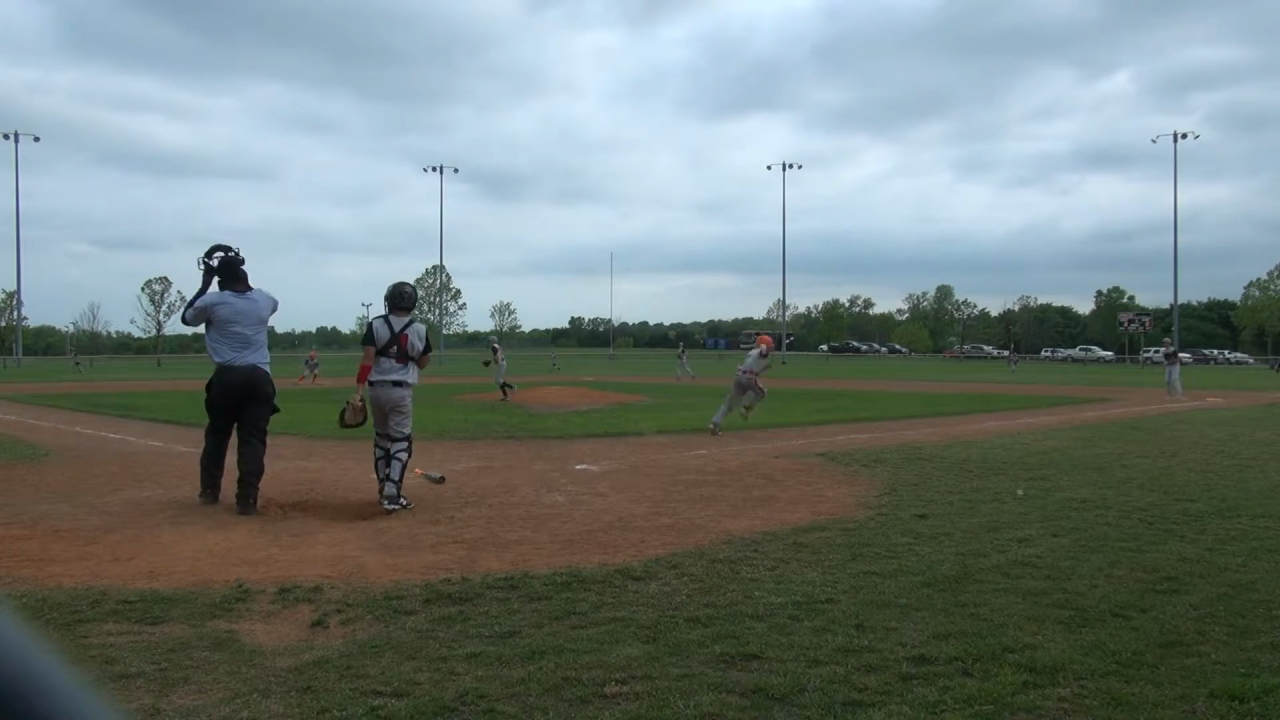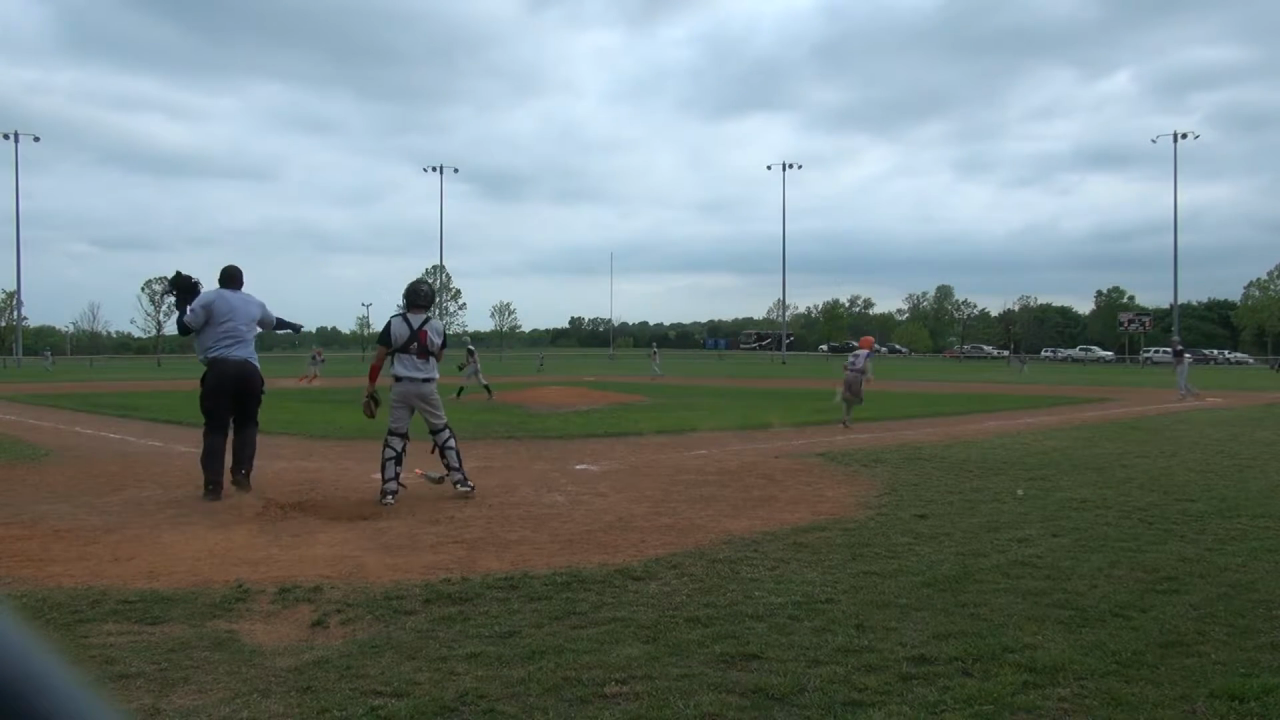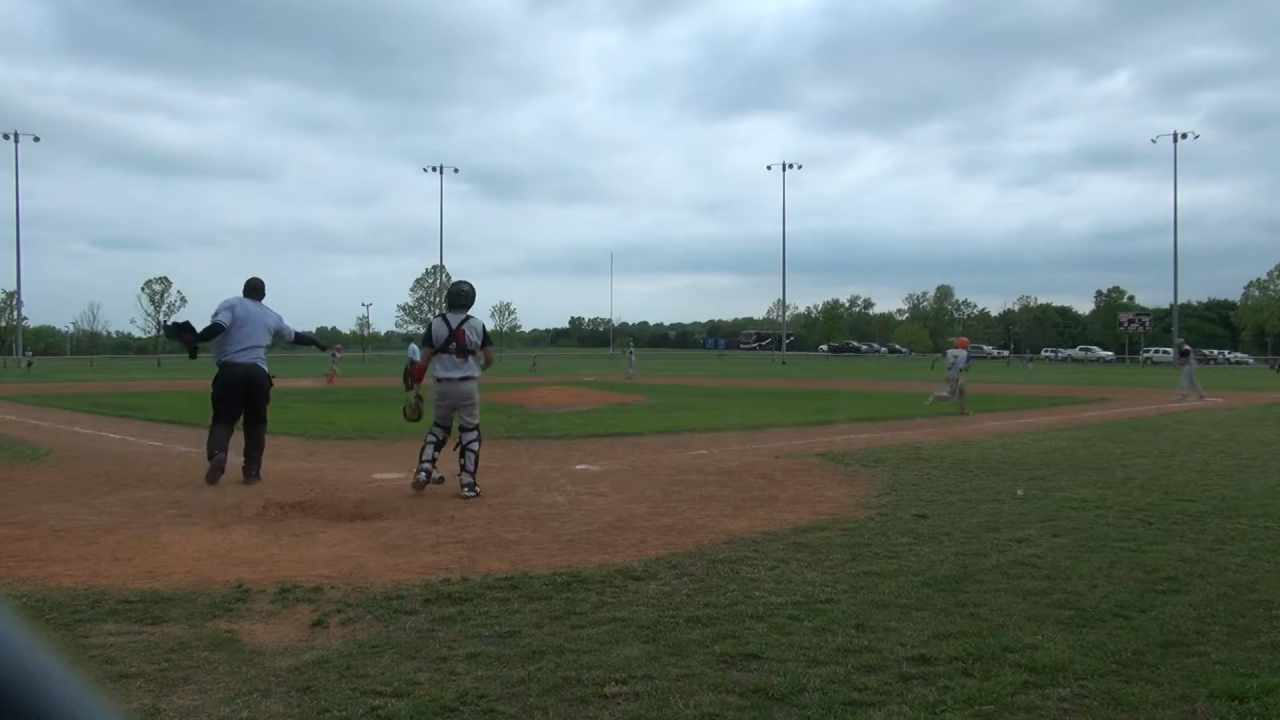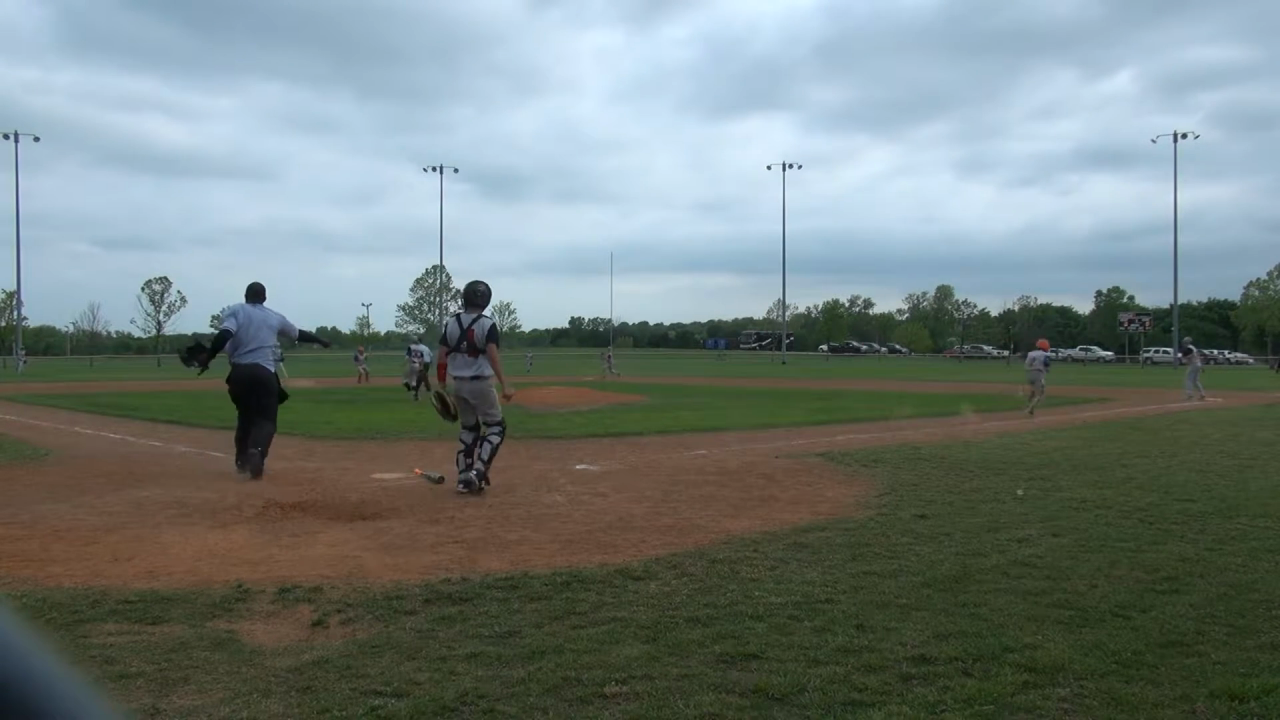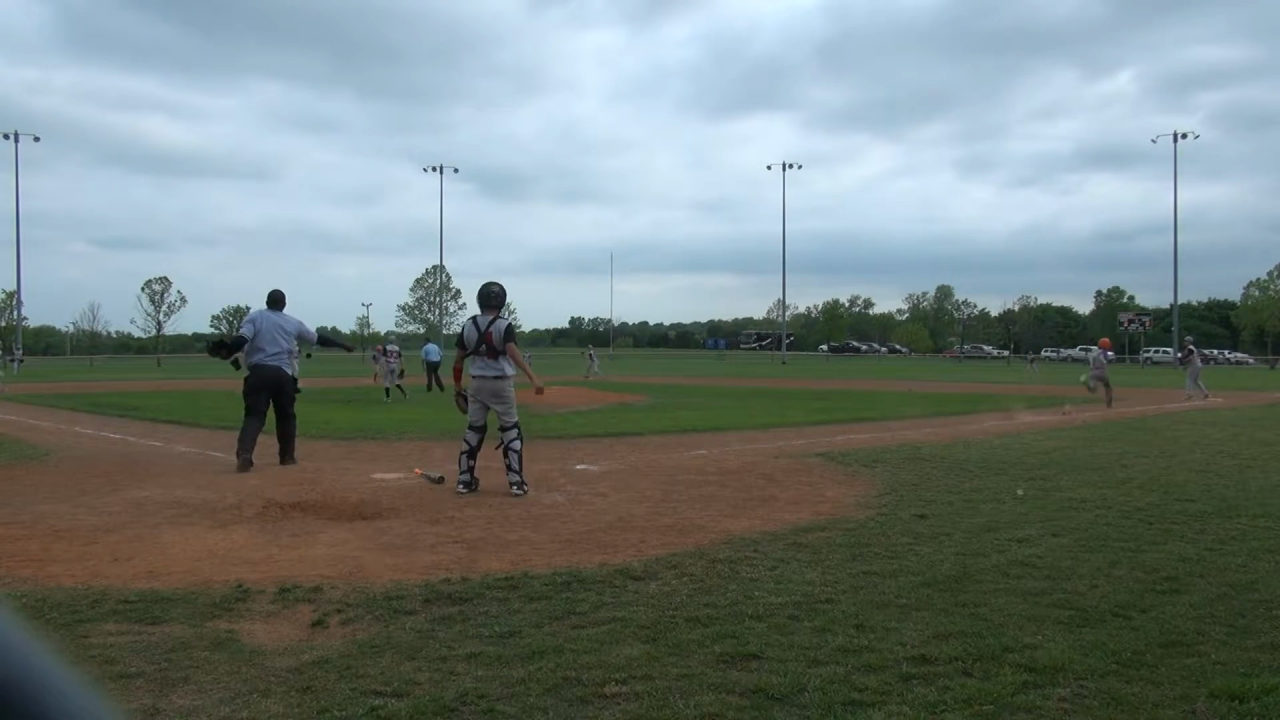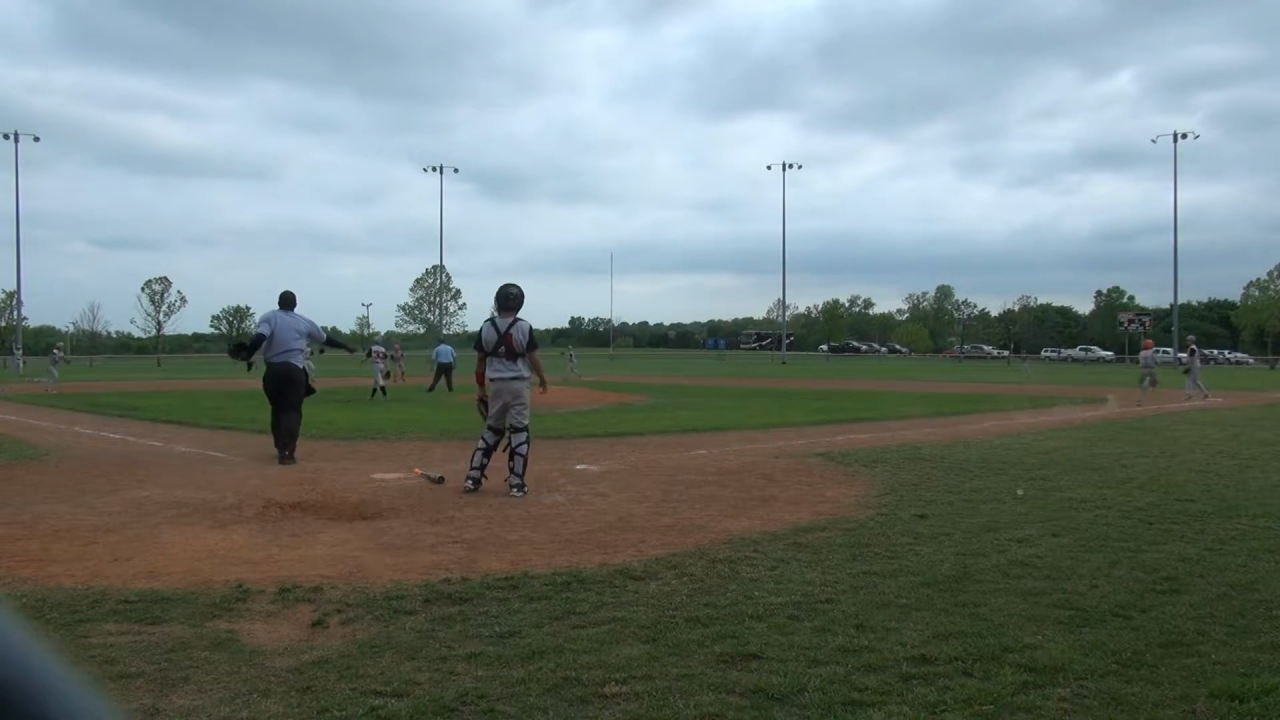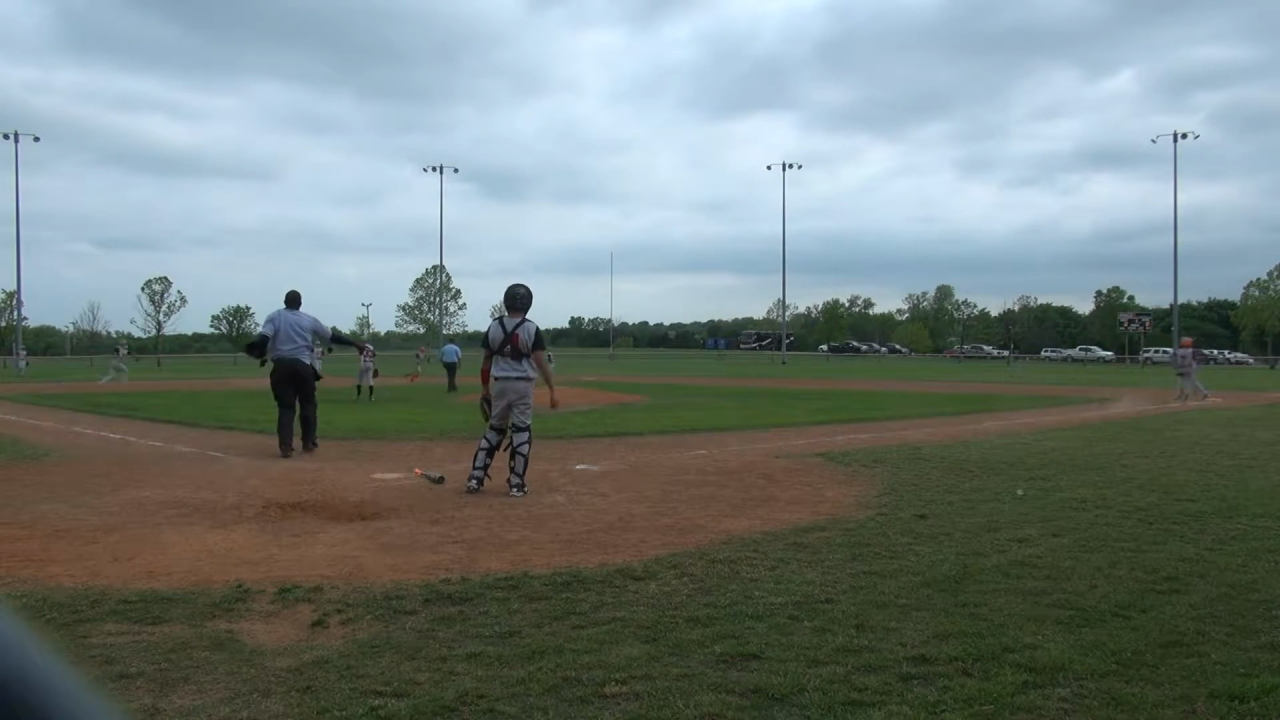
dt=0.4s
person 1, frame 1
left shoulder: (375, 325)
right shoulder: (419, 330)
left elbow: (367, 359)
right elbow: (423, 363)
left wrist: (358, 391)
left hip: (376, 390)
right hip: (401, 391)
left knee: (382, 439)
right knee: (400, 442)
left ankle: (386, 490)
right ankle: (392, 496)
person 1, frame 2
left shoulder: (394, 323)
right shoulder: (437, 326)
left elbow: (379, 357)
left wrist: (371, 385)
left hip: (401, 387)
right hip: (427, 387)
left knee: (395, 436)
right knee: (442, 433)
left ankle: (388, 490)
right ankle: (459, 480)
person 1, frame 3
left shoulder: (435, 324)
right shoulder: (477, 325)
left elbow: (425, 358)
right elbow: (489, 358)
left wrist: (417, 387)
right wrist: (482, 367)
left hip: (443, 385)
right hip: (467, 385)
left knee: (438, 428)
right knee: (470, 433)
left ankle: (424, 471)
right ankle: (468, 485)
person 1, frame 4
left shoulder: (451, 323)
right shoulder: (488, 324)
left elbow: (441, 356)
right elbow: (493, 356)
left wrist: (441, 385)
right wrist: (505, 385)
left hip: (459, 384)
right hip: (482, 383)
left knee: (468, 429)
right knee: (495, 425)
left ankle: (464, 480)
right ankle: (478, 471)
person 1, frame 5
left shoulder: (468, 326)
right shoulder: (504, 325)
left elbow: (459, 358)
right elbow: (513, 354)
left wrist: (457, 384)
right wrist: (533, 379)
left hip: (477, 384)
right hip: (501, 384)
left knee: (473, 430)
right knee: (511, 431)
left ankle: (464, 480)
right ankle: (516, 482)
person 1, frame 6
left shoulder: (486, 328)
right shoulder: (524, 327)
left elbow: (481, 361)
right elbow: (534, 361)
left wrist: (481, 388)
right wrist: (543, 381)
left hip: (495, 385)
right hip: (519, 385)
left knee: (492, 430)
right knee: (519, 432)
left ankle: (473, 477)
right ankle: (516, 483)
person 1, frame 7
left shoulder: (494, 327)
right shoulder: (531, 329)
left elbow: (486, 359)
right elbow: (541, 362)
left wrist: (485, 387)
right wrist: (552, 390)
left hip: (499, 385)
right hip: (522, 386)
left knee: (494, 429)
right knee: (521, 432)
left ankle: (476, 477)
right ankle: (517, 483)
person 2, frame 1
left shoulder: (212, 300)
right shoulder: (265, 300)
left elbow: (187, 318)
left wrist: (205, 284)
right wrist: (237, 270)
left hip: (226, 376)
right hip: (258, 376)
left knee: (217, 433)
right knee: (253, 438)
left ankle: (210, 489)
right ankle: (248, 497)
person 2, frame 2
left shoulder: (208, 299)
right shoulder: (255, 303)
left elbow: (185, 328)
right elbow: (273, 323)
left wrist: (182, 308)
right wrist: (293, 326)
left hip: (219, 369)
right hip: (249, 369)
left knee: (216, 427)
right knee: (246, 424)
left ankle: (213, 485)
right ankle: (242, 473)
person 2, frame 3
left shoulder: (231, 304)
right shoulder: (272, 316)
left elbow: (217, 328)
right elbow: (294, 336)
left wrist: (193, 340)
right wrist: (317, 343)
left hip: (230, 370)
right hip: (257, 372)
left knee: (223, 421)
right knee: (255, 422)
left ankle: (217, 457)
right ankle: (251, 471)
person 2, frame 4
left shoulder: (234, 311)
right shoulder: (275, 316)
left elbow: (224, 335)
right elbow: (298, 334)
left wrist: (207, 358)
right wrist: (320, 341)
left hip: (239, 371)
right hip: (264, 372)
left knee: (246, 416)
right knee: (265, 418)
left ankle: (242, 461)
right ankle: (255, 455)
person 2, frame 5
left shoulder: (254, 317)
right shoulder: (294, 323)
left elbow: (241, 340)
right elbow: (319, 339)
left wrist: (228, 353)
right wrist: (343, 346)
left hip: (258, 373)
right hip: (282, 374)
left knee: (254, 416)
right knee: (286, 416)
left ankle: (245, 454)
right ankle: (286, 456)
person 2, frame 6
left shoulder: (269, 317)
right shoulder: (305, 322)
left elbow: (259, 338)
right elbow: (326, 339)
left wrist: (248, 355)
right wrist: (347, 347)
left hip: (273, 370)
right hip: (295, 370)
left knee: (279, 409)
right knee: (292, 411)
left ankle: (281, 448)
right ankle: (287, 452)
person 2, frame 7
left shoulder: (274, 317)
right shoulder: (310, 320)
left elbow: (264, 338)
right elbow: (332, 336)
left wrist: (260, 355)
right wrist: (355, 343)
left hip: (281, 366)
right hip: (302, 366)
left knee: (286, 406)
right knee: (308, 404)
left ankle: (285, 445)
right ankle: (309, 441)
